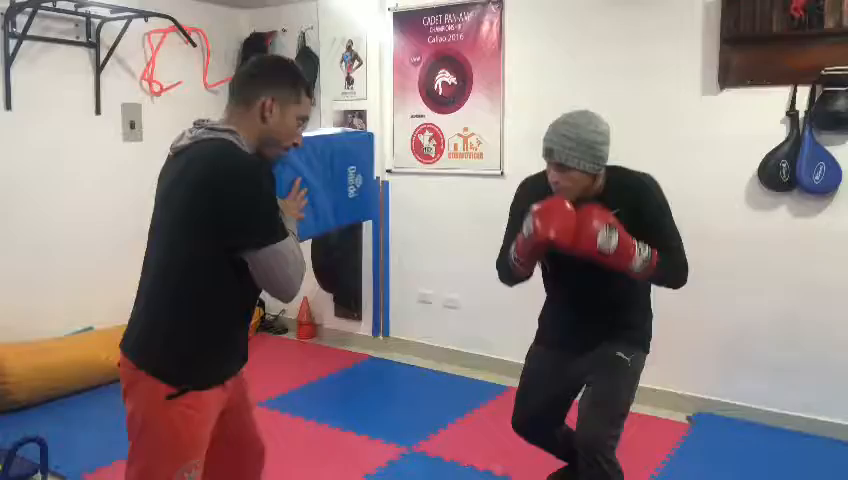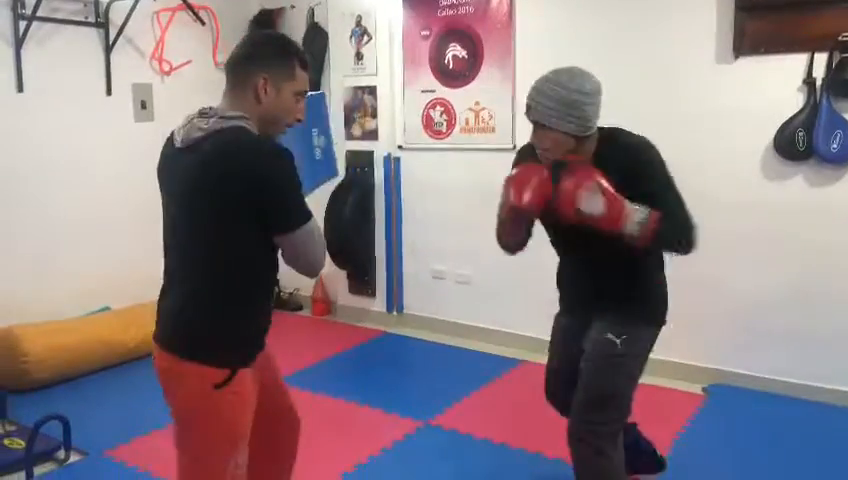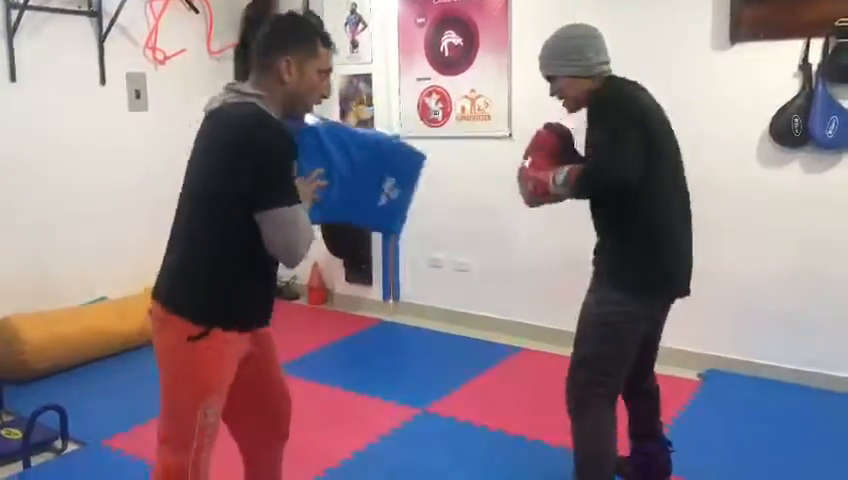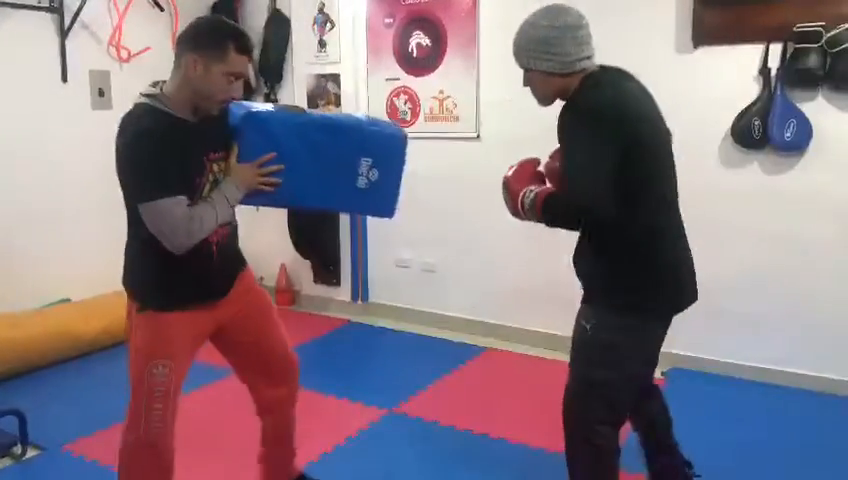
dt=0.7s
person 1, frame 1
left shoulder: (196, 155)
right shoulder: (239, 171)
right elbow: (285, 282)
left wrist: (273, 219)
right wrist: (287, 220)
left hip: (213, 361)
right hip: (172, 375)
person 1, frame 2
left shoulder: (182, 144)
right shoulder: (262, 159)
right elbow: (310, 259)
right wrist: (290, 202)
left hip: (232, 345)
right hip: (206, 357)
left knee: (279, 435)
person 1, frame 3
left shoulder: (237, 120)
right shoulder: (259, 133)
right elbow: (291, 247)
left wrist: (293, 193)
right wrist: (300, 196)
left hip: (240, 313)
right hip: (196, 320)
left knee: (269, 418)
person 1, frame 4
left shoulder: (217, 115)
right shoulder: (143, 132)
right elbow: (179, 232)
right wrist: (235, 186)
left hip: (230, 281)
right hip: (165, 300)
left knee: (279, 372)
right knee: (151, 423)
person 2, frame 1
left shoulder: (637, 191)
right shoulder: (533, 194)
left elbow: (674, 270)
right elbow: (508, 273)
left wrist: (617, 244)
right wrist: (529, 239)
left hip: (619, 334)
right hip: (559, 330)
left knee: (594, 438)
right knee: (529, 419)
person 2, frame 2
left shoulder: (633, 155)
right shoulder: (532, 159)
left elbow: (681, 235)
right elbow: (511, 243)
left wrist: (612, 211)
right wrist: (515, 210)
left hip: (631, 306)
right hip: (578, 301)
left knee: (590, 426)
right knee: (563, 391)
person 2, frame 3
left shoulder: (617, 104)
right shoulder: (615, 104)
left elbow: (621, 177)
left wrist: (553, 180)
right wrist: (561, 162)
left hip: (636, 268)
right hip: (650, 263)
left knee: (589, 386)
right knee: (633, 368)
person 2, frame 4
left shoulder: (590, 111)
right shoulder: (616, 86)
left elbow: (587, 207)
left wrist: (529, 197)
right wrist: (568, 172)
left hip: (629, 285)
right hip: (655, 273)
left knee: (588, 411)
right knee: (633, 385)
